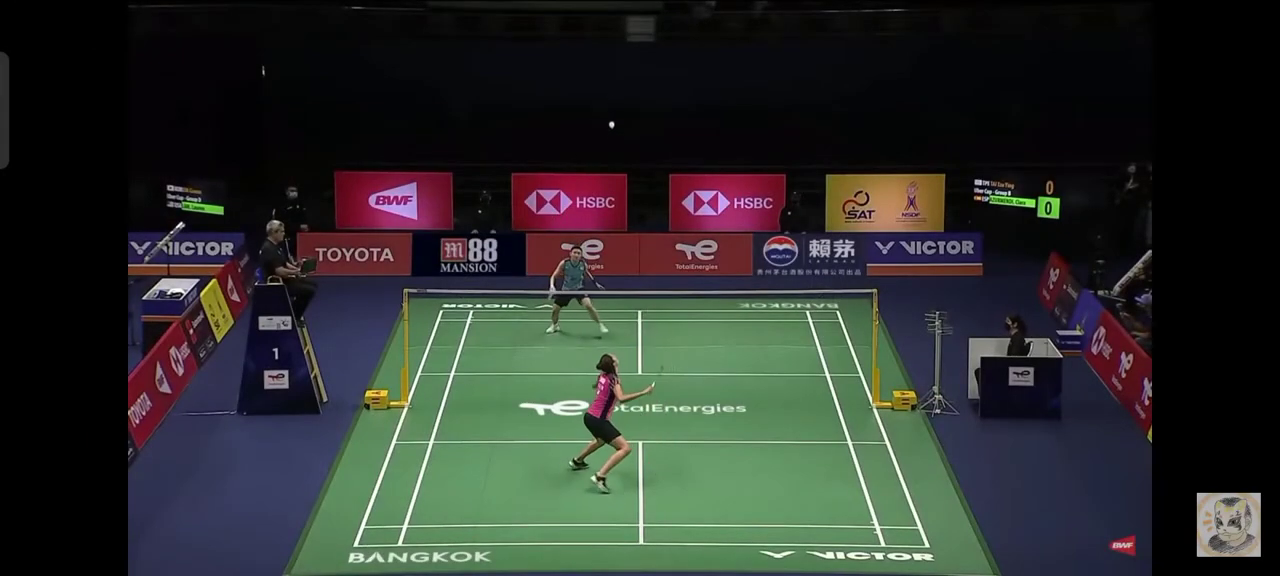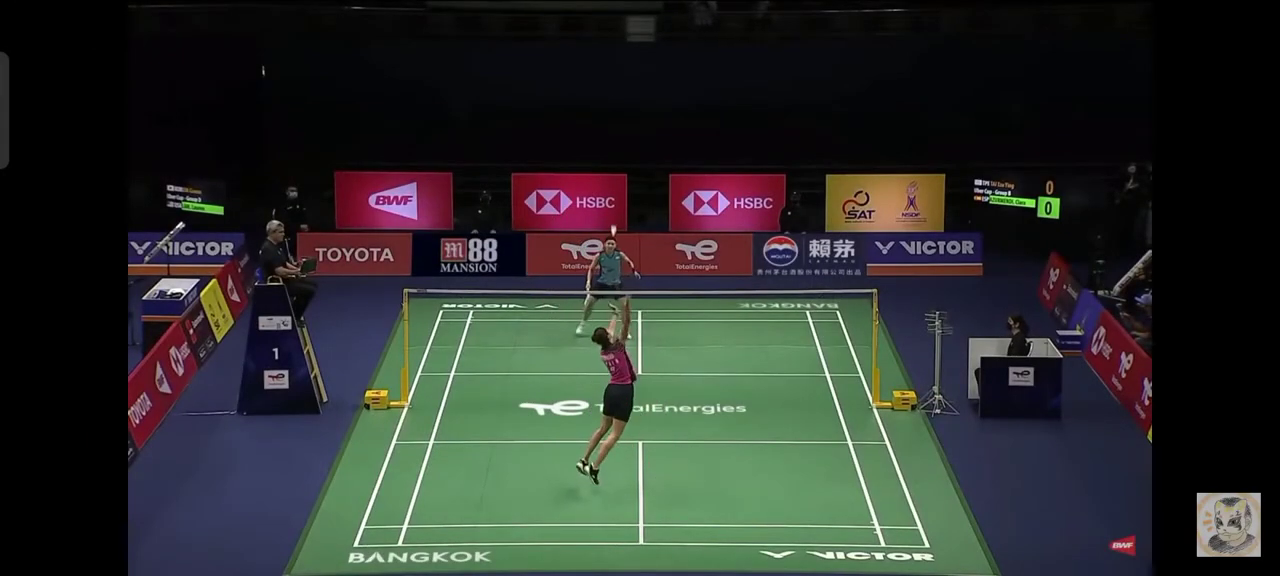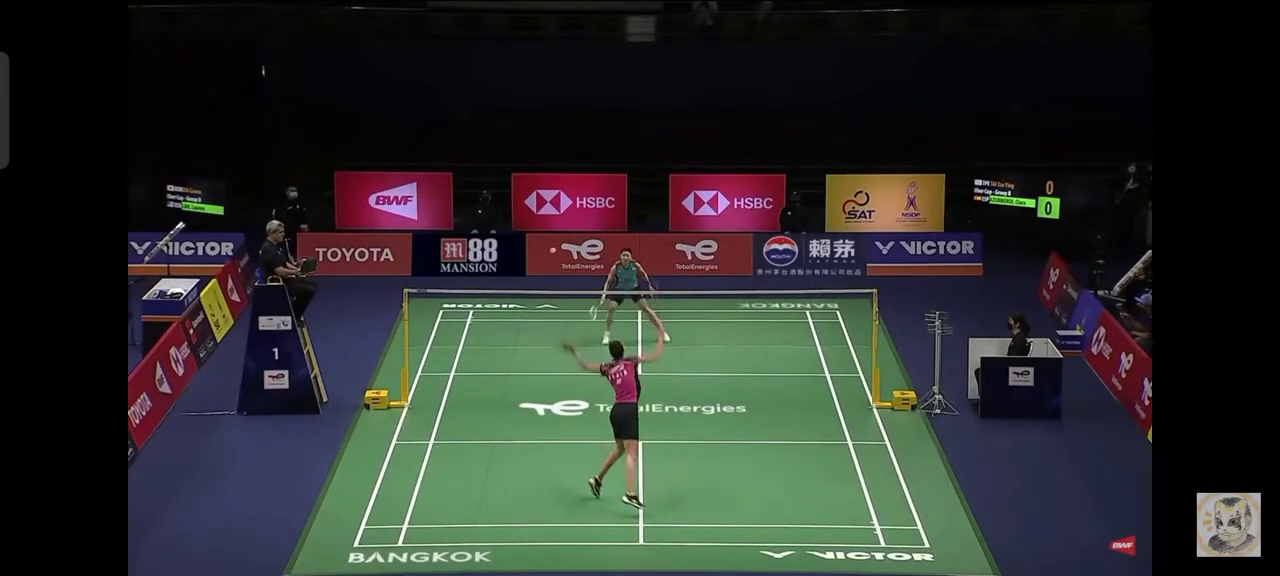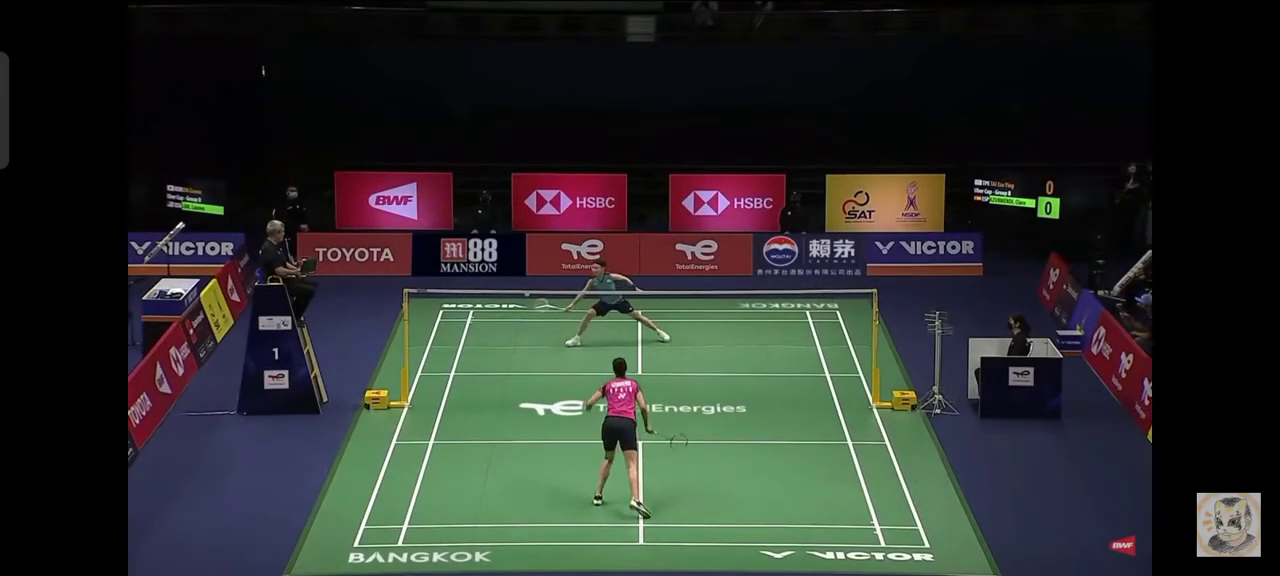
dt=0.3s
person 1, frame 1
left shoulder: (602, 376)
right shoulder: (613, 379)
right elbow: (621, 398)
right wrist: (643, 392)
left hip: (589, 417)
right hip: (598, 421)
left knee: (600, 440)
right knee: (625, 448)
left ankle: (577, 461)
right ankle: (599, 476)
person 1, frame 2
left shoulder: (605, 351)
right shoulder: (616, 348)
left elbow: (610, 329)
right elbow: (626, 325)
left wrist: (615, 314)
right wrist: (626, 309)
left hip: (612, 390)
right hip: (623, 393)
left knee: (603, 429)
right knee: (615, 434)
left ankle: (584, 462)
right ankle: (593, 468)
person 1, frame 3
left shoulder: (607, 368)
right shoulder: (630, 362)
left elbow: (586, 366)
right elbow: (656, 355)
left wrist: (574, 351)
right wrist: (660, 339)
left hip: (616, 411)
right hip: (628, 411)
left knee: (619, 447)
right knee: (632, 454)
left ankle: (597, 481)
right ankle: (630, 494)
person 1, frame 4
left shoulder: (607, 385)
right shoulder: (634, 384)
left elbow: (589, 403)
right elbow: (643, 407)
left wrist: (587, 407)
right wrist: (647, 426)
left hip: (609, 423)
right hip: (627, 424)
left knee: (608, 459)
right knee: (632, 466)
left ankle: (598, 496)
right ankle: (636, 501)
